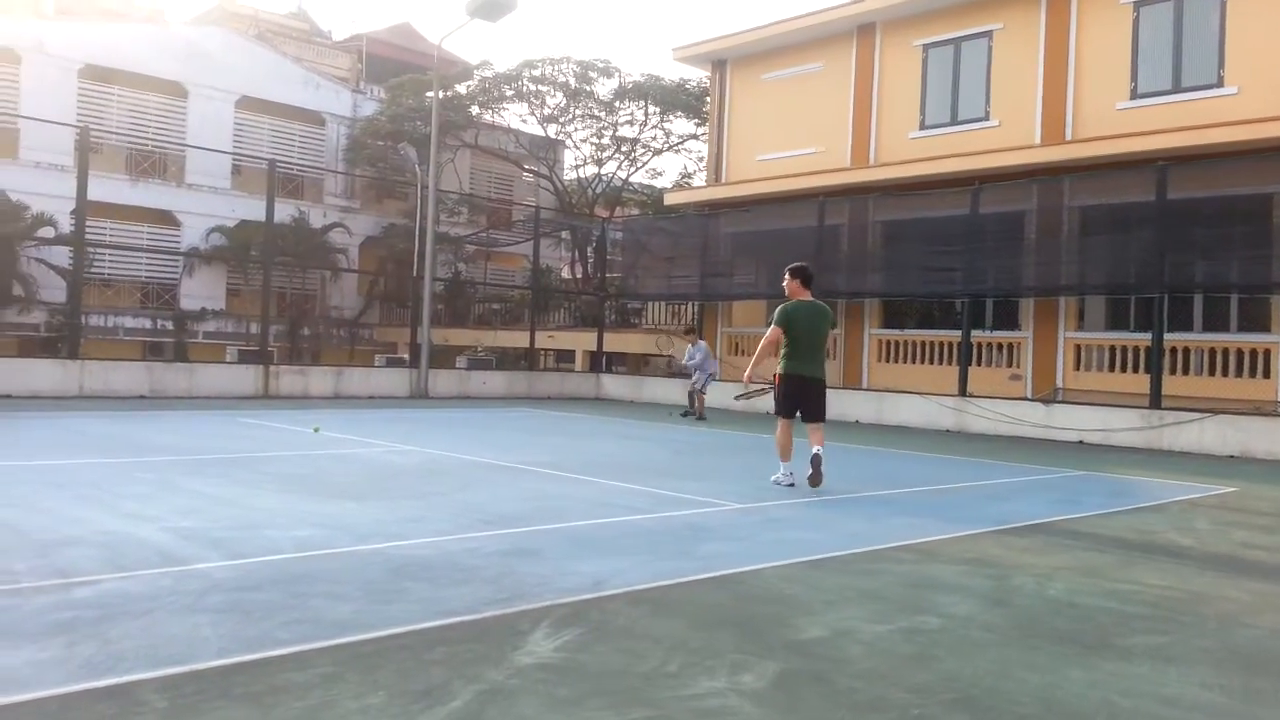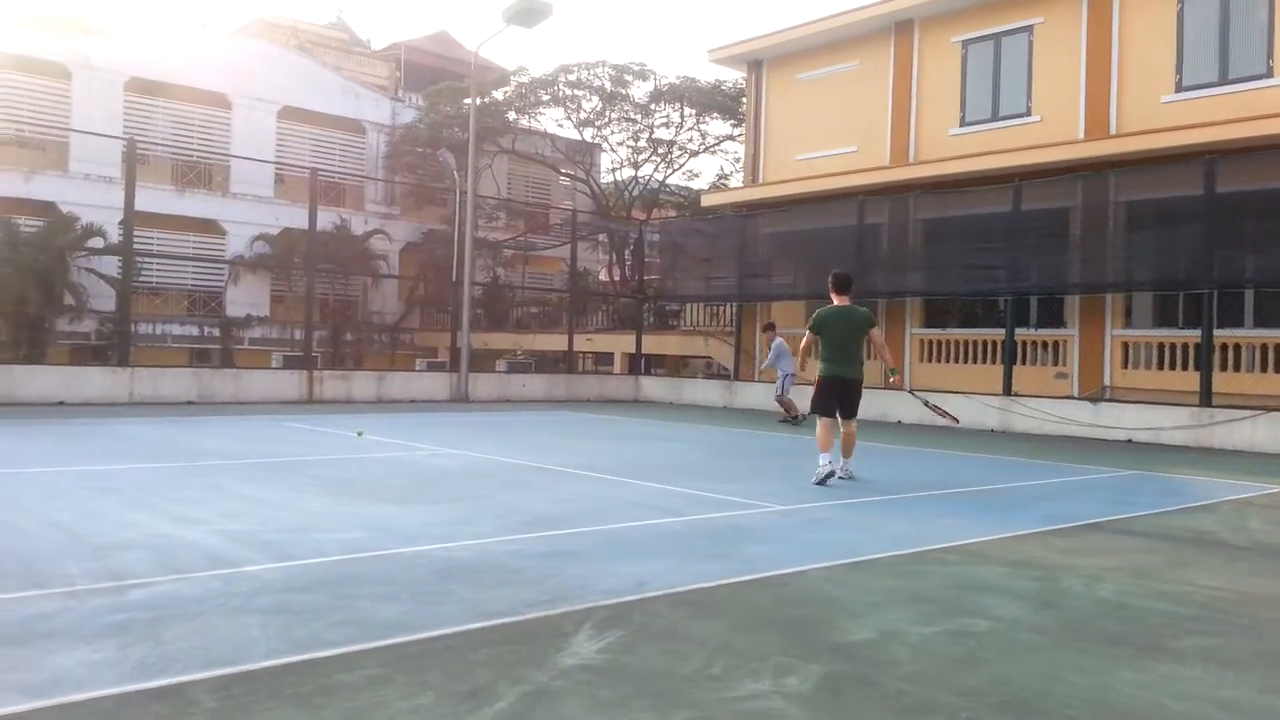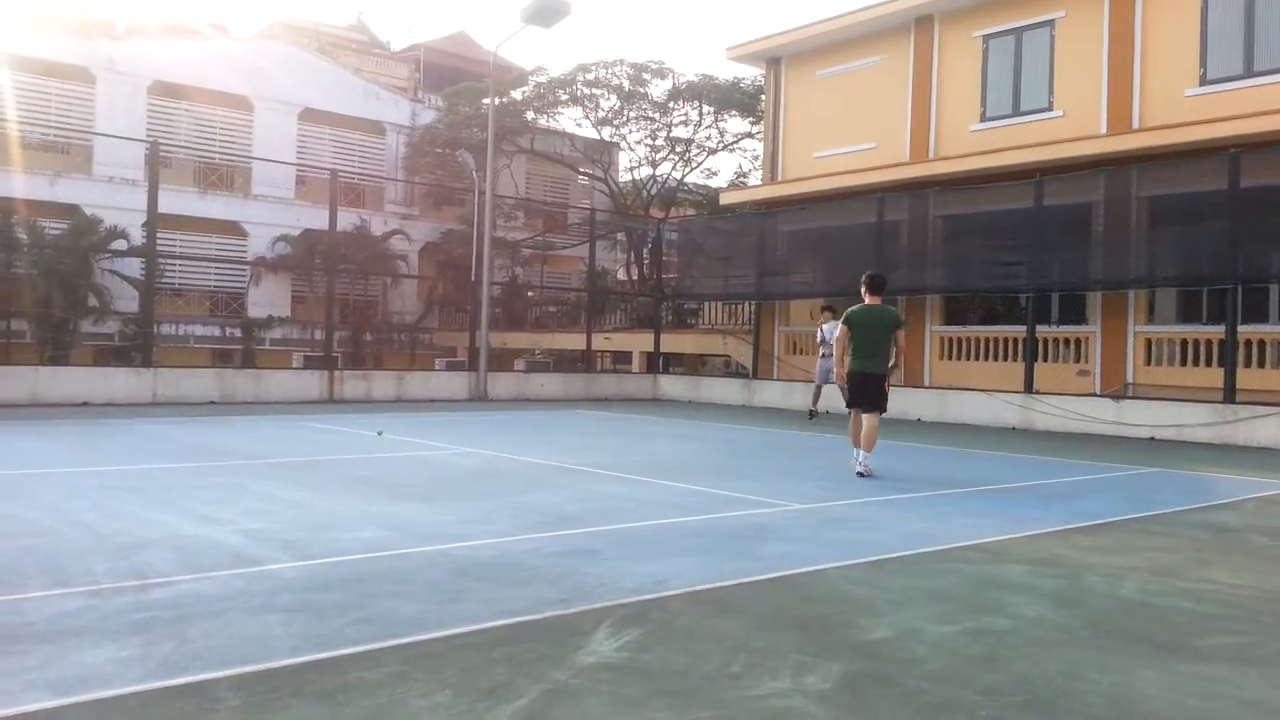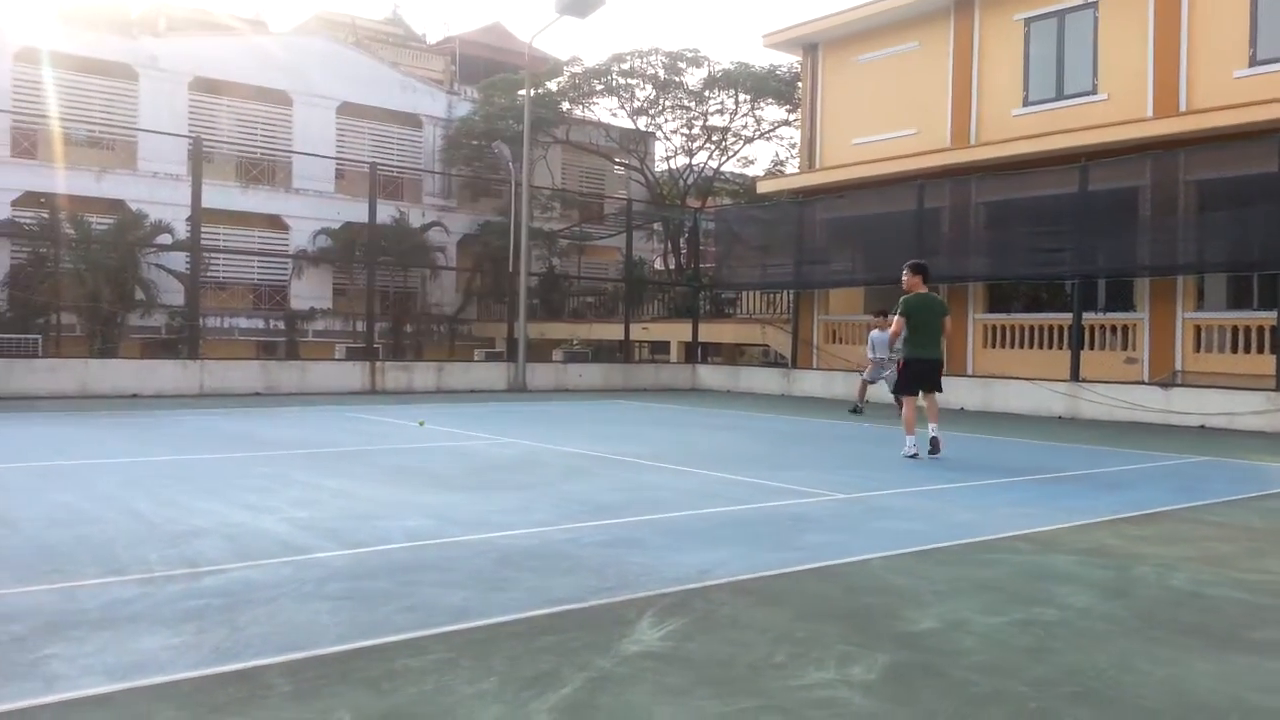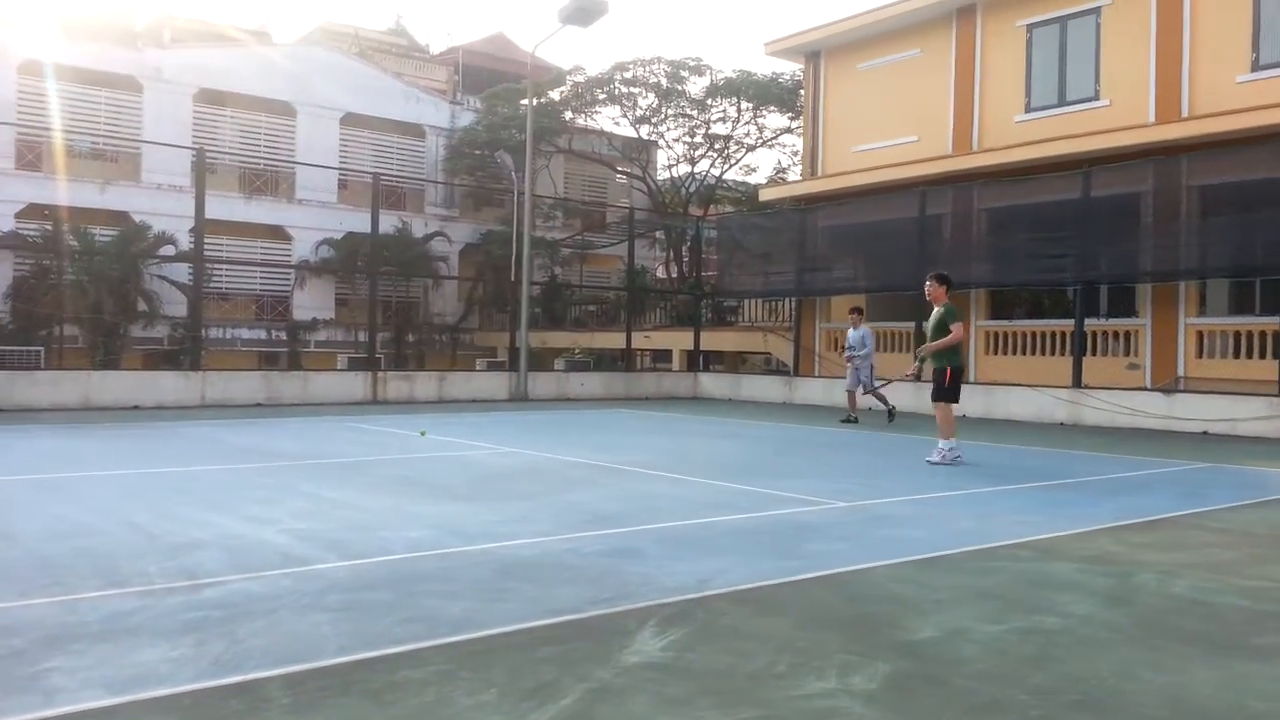
dt=0.4s
person 1, frame 1
left shoulder: (786, 310)
right shoulder: (826, 311)
left elbow: (770, 340)
left wrist: (751, 368)
left hip: (790, 373)
right hip: (817, 376)
left knee: (785, 423)
right knee: (815, 425)
left ankle: (785, 473)
right ankle: (817, 453)
person 1, frame 2
left shoulder: (821, 315)
right shoulder: (864, 315)
left elbow: (805, 346)
right elbow: (880, 345)
left wrist: (802, 362)
right wrist: (893, 371)
left hip: (828, 375)
right hip: (853, 377)
left knee: (824, 421)
right knee: (848, 423)
left ankle: (825, 464)
right ankle: (845, 467)
person 1, frame 3
left shoulder: (851, 313)
right shoulder: (893, 315)
left elbow: (839, 339)
right elbow: (900, 346)
left wrist: (839, 366)
right wrist: (893, 366)
left hip: (855, 370)
right hip: (878, 372)
left knee: (856, 413)
right knee: (871, 417)
left ankle: (858, 457)
right ankle: (864, 462)
person 1, frame 4
left shoulder: (906, 301)
right shoulder: (939, 302)
left elbow: (896, 331)
right elbow: (946, 330)
left wrist: (892, 344)
left hip: (911, 358)
right hip: (934, 357)
left knee: (909, 401)
right knee: (929, 396)
left ankle: (911, 445)
right ankle: (934, 433)
person 1, frame 5
left shoulder: (949, 310)
right shoulder: (936, 312)
left elbow: (959, 334)
left wrist: (933, 347)
right wrist: (920, 361)
left hip: (949, 366)
right hip: (941, 366)
left knee: (941, 405)
right knee: (945, 406)
left ankle: (945, 449)
right ankle: (950, 448)
